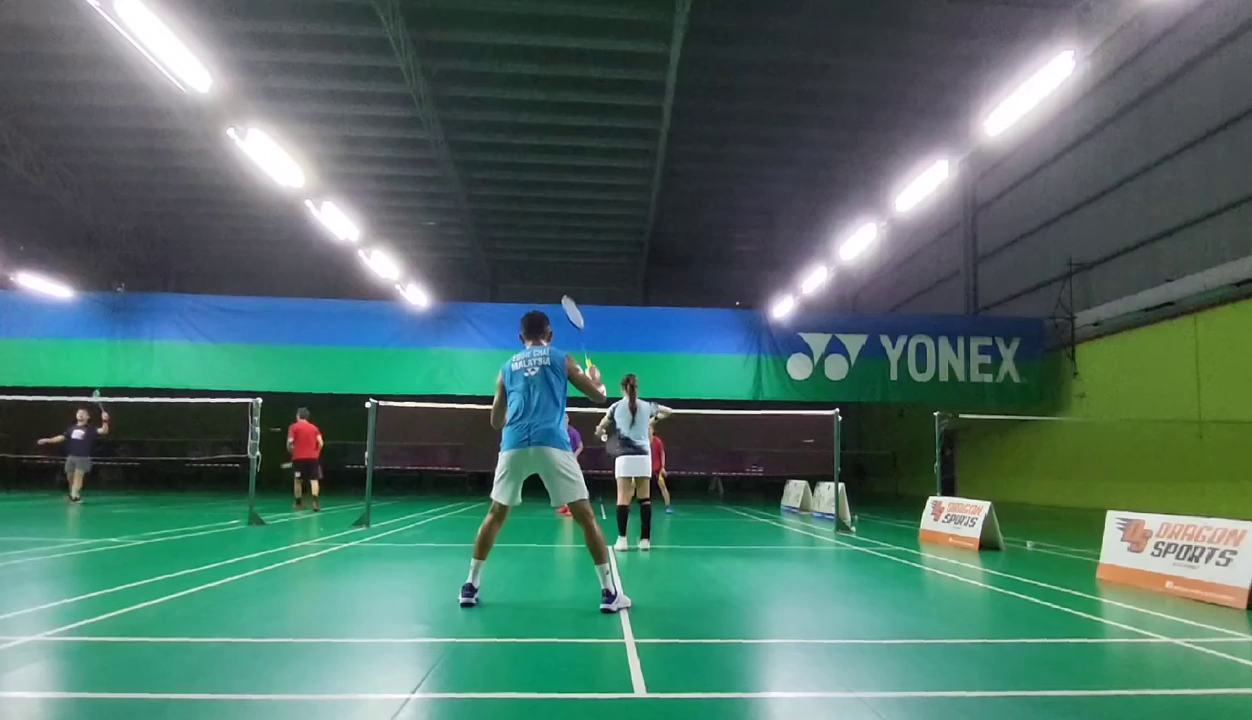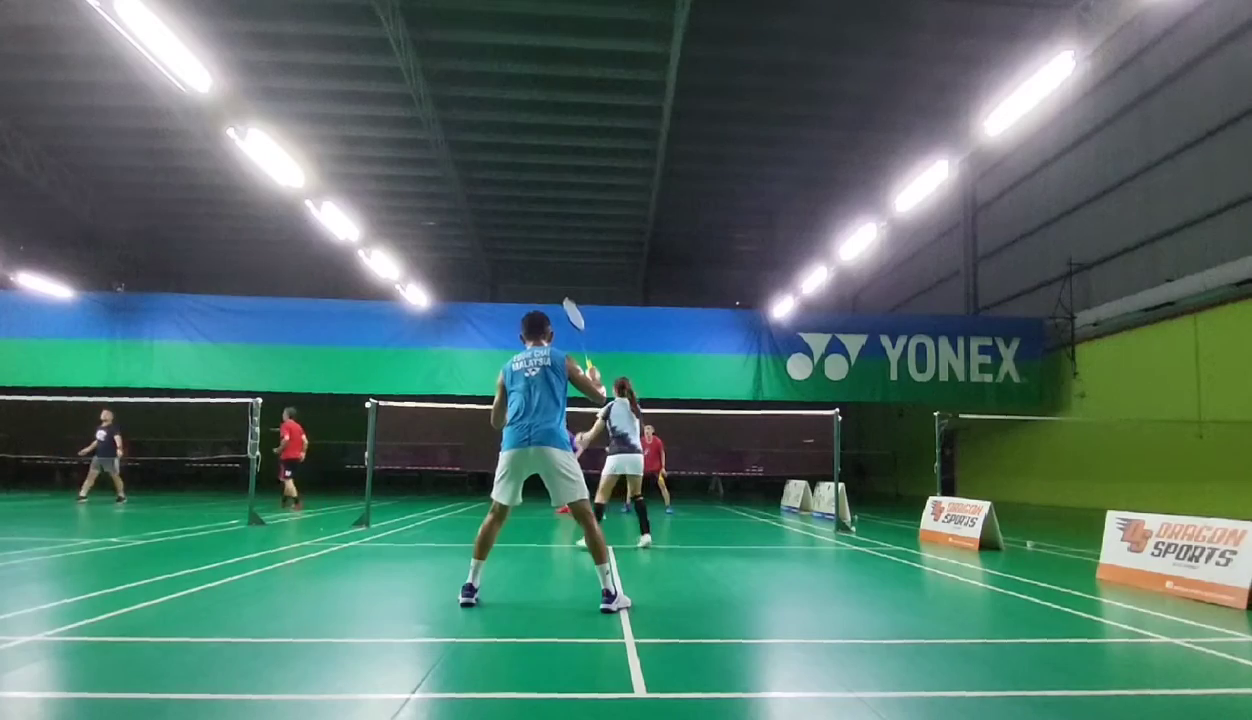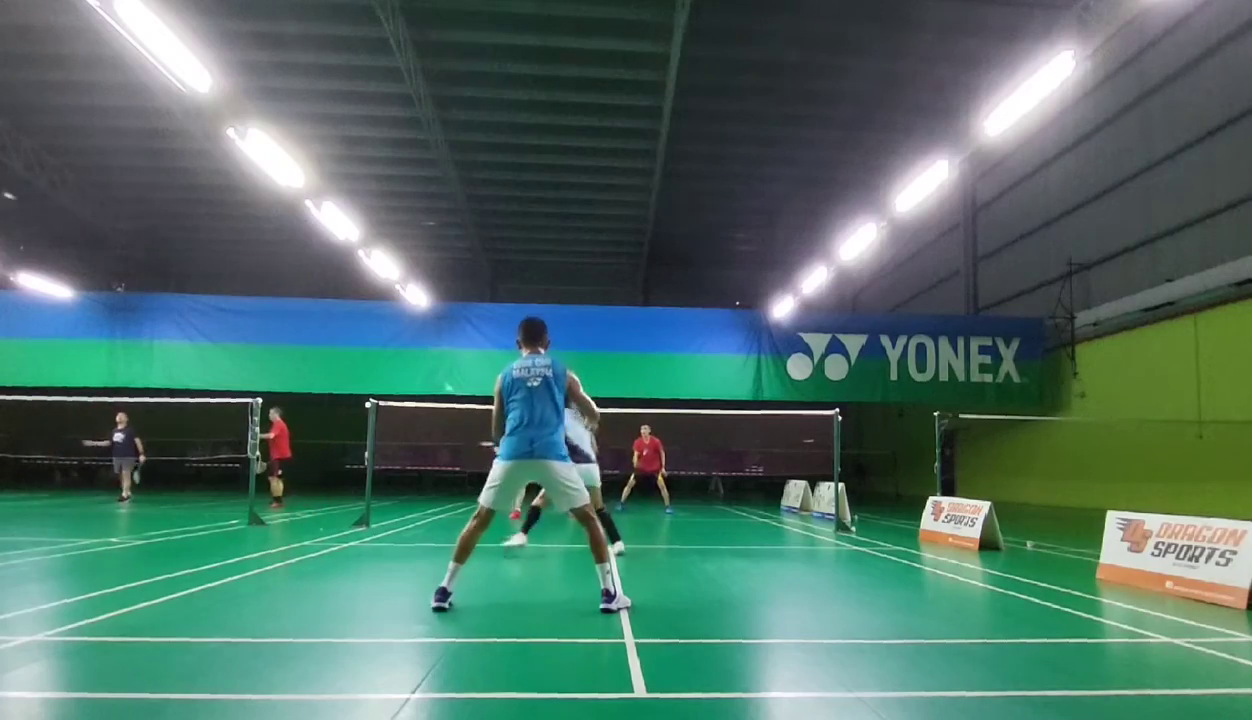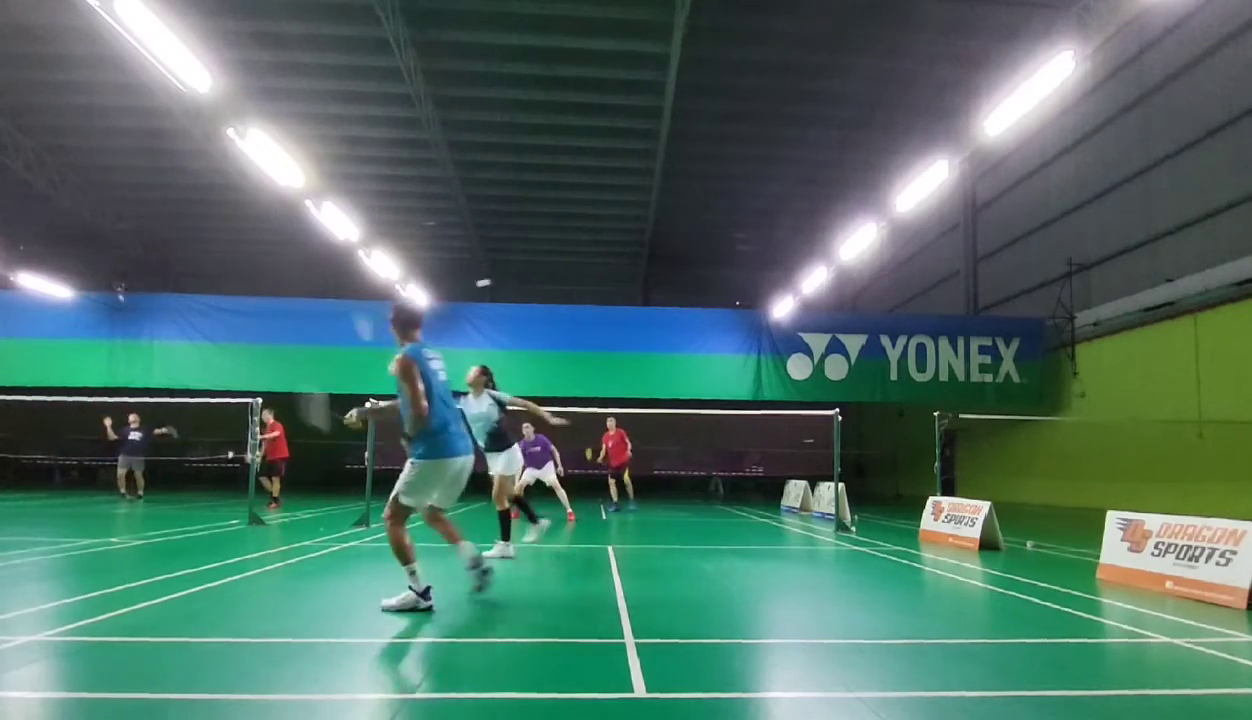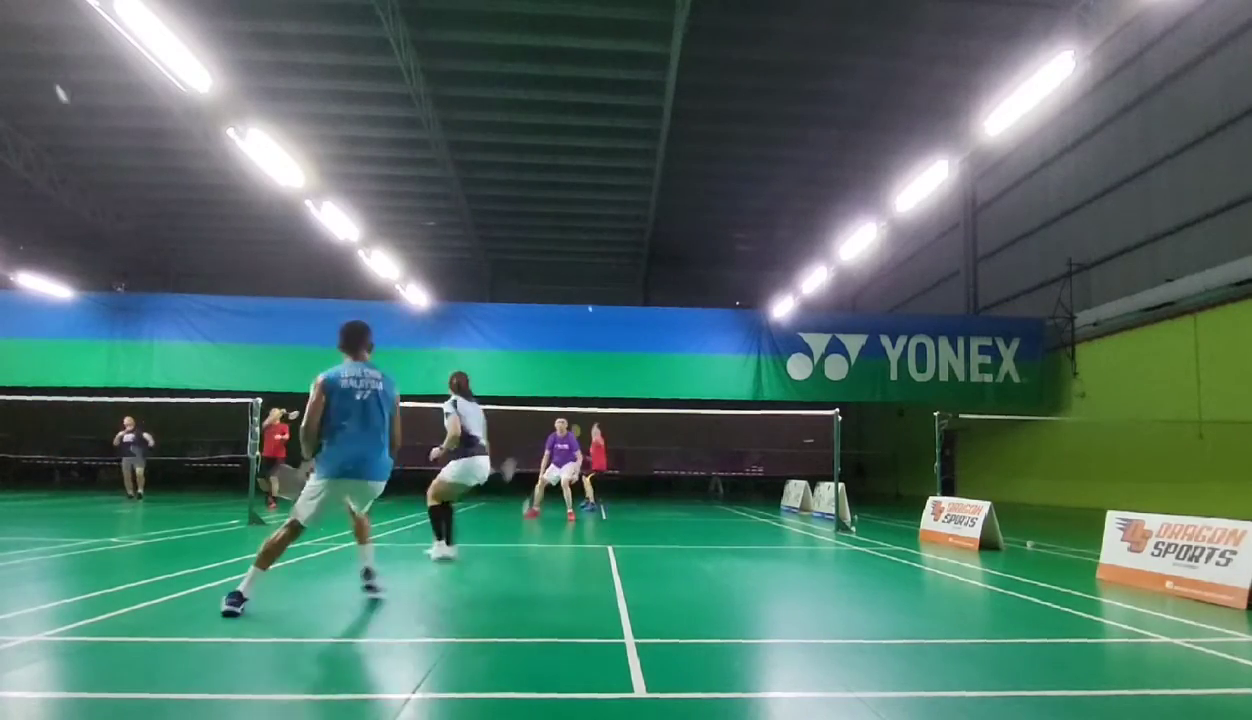
dt=0.5s
person 1, frame 1
left shoulder: (507, 368)
right shoulder: (561, 359)
left elbow: (496, 421)
right elbow: (599, 395)
right wrist: (595, 376)
left hip: (513, 446)
right hip: (552, 444)
left knee: (496, 514)
right knee: (585, 516)
left ankle: (470, 586)
right ankle: (609, 592)
person 1, frame 2
left shoulder: (508, 368)
right shoulder: (562, 360)
left elbow: (496, 421)
right elbow: (599, 397)
right wrist: (595, 378)
left hip: (514, 446)
right hip: (552, 444)
left knee: (496, 515)
right knee: (585, 516)
left ankle: (470, 586)
right ankle: (609, 592)
person 1, frame 3
left shoulder: (505, 377)
right shoulder: (563, 373)
left elbow: (497, 431)
right elbow: (593, 416)
right wrist: (589, 424)
left hip: (511, 456)
right hip: (552, 456)
left knee: (479, 521)
right knee: (589, 520)
left ankle: (444, 591)
right ankle: (609, 592)
person 1, frame 4
left shoulder: (405, 360)
right shoulder: (433, 356)
left elbow: (420, 409)
left wrist: (409, 437)
right wrist: (370, 410)
left hip: (434, 453)
right hip: (462, 451)
left knee: (393, 519)
right knee: (432, 514)
left ankle: (419, 592)
right ankle: (475, 561)
person 1, frame 5
left shoulder: (326, 379)
right shoulder: (387, 383)
left elbow: (307, 429)
right elbow: (394, 440)
left wrist: (312, 457)
left hip: (331, 470)
right hip: (373, 472)
left knee: (288, 532)
right knee: (357, 513)
left ankle: (240, 594)
right ankle: (368, 573)
person 2, frame 1
left shoulder: (616, 407)
right shoulder: (647, 406)
left elbow: (601, 428)
right elbow: (668, 412)
left wrist: (601, 433)
left hip: (625, 457)
right hip: (643, 457)
left knee: (623, 498)
right knee: (644, 498)
left ankle: (622, 539)
right ankle: (645, 540)
person 2, frame 2
left shoulder: (610, 407)
right shoulder: (635, 407)
left elbow: (594, 433)
left wrist: (583, 438)
left hip: (618, 456)
right hip: (636, 455)
left knee: (602, 495)
right knee: (636, 495)
right ankle: (645, 534)
person 2, frame 3
right shoulder: (581, 419)
right elbow: (594, 449)
right hip: (590, 466)
left knee: (540, 501)
right knee: (598, 509)
left ankle: (522, 536)
right ankle: (616, 543)
person 2, frame 4
left shoulder: (494, 396)
right shoulder: (463, 401)
left elbow: (526, 404)
left wrist: (549, 418)
left hip: (506, 451)
right hip: (493, 453)
left knee: (499, 497)
right knee: (507, 494)
left ankle: (505, 545)
right ankle: (536, 522)
person 2, frame 5
left shoulder: (451, 403)
right shoulder: (476, 406)
left elbow: (455, 432)
left wrist: (441, 450)
left hip: (465, 460)
right hip: (481, 461)
left knee: (433, 496)
right knee: (445, 498)
left ankle: (443, 544)
right ankle: (446, 544)
